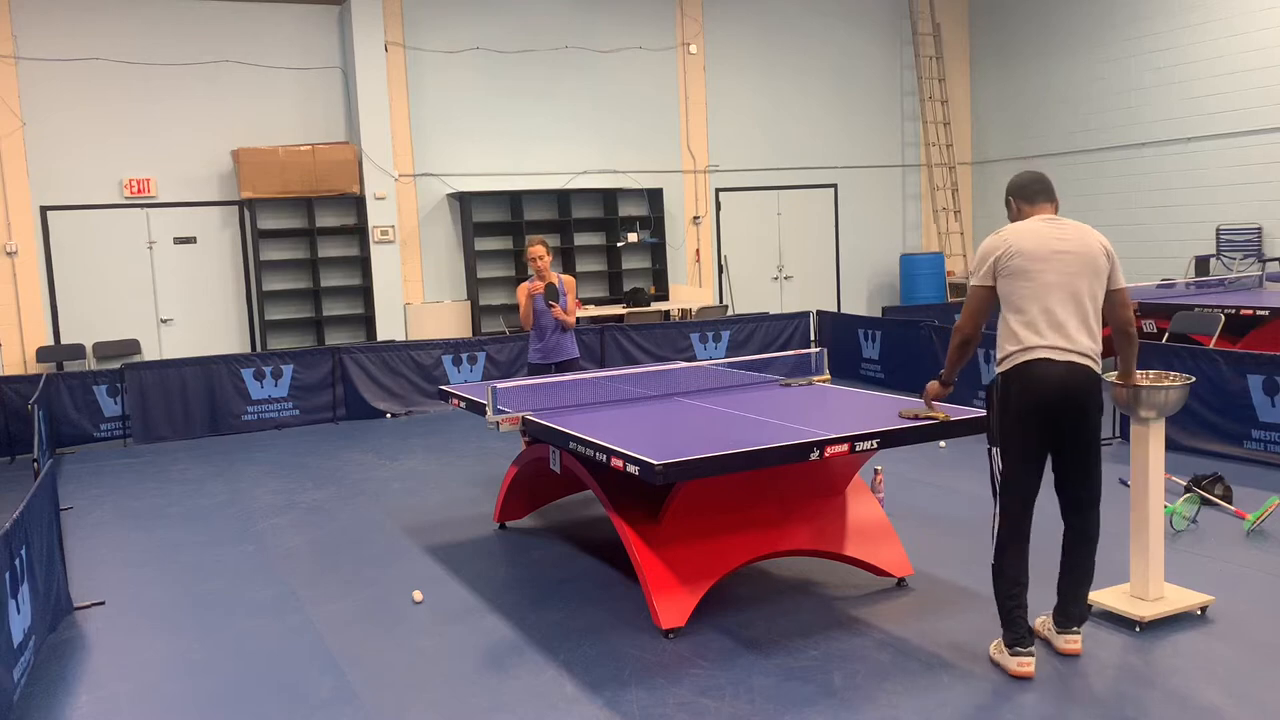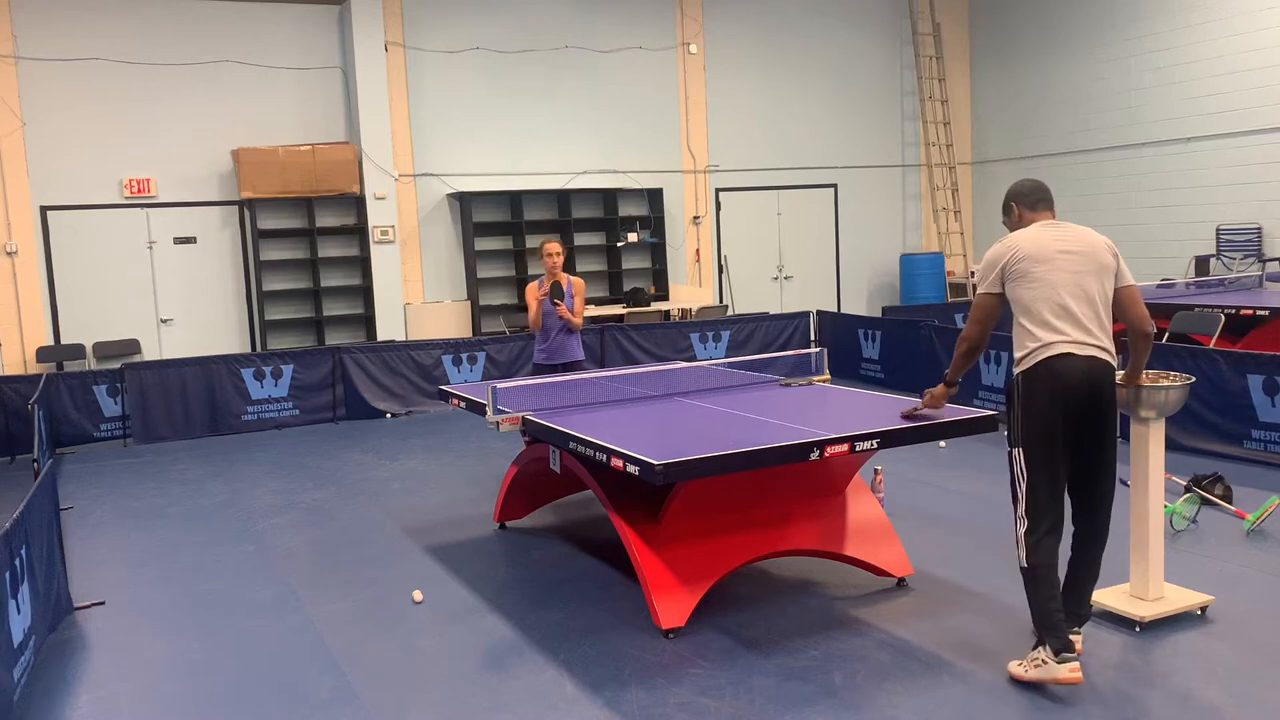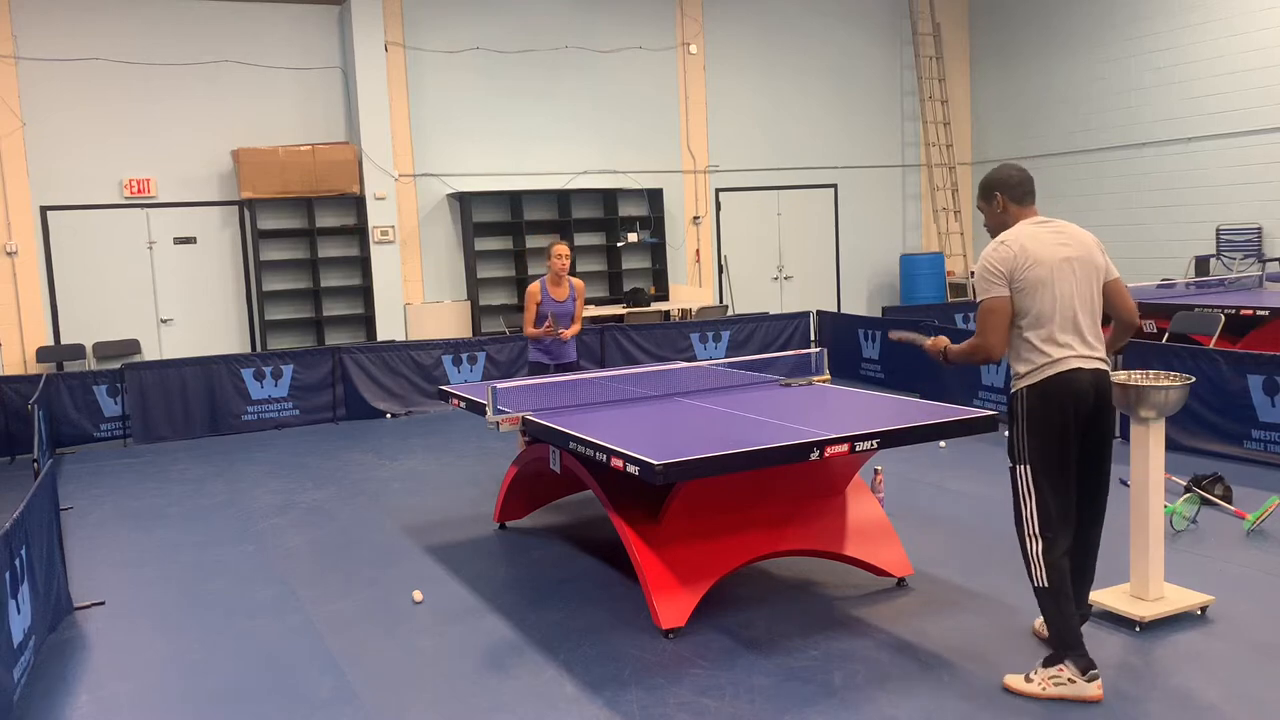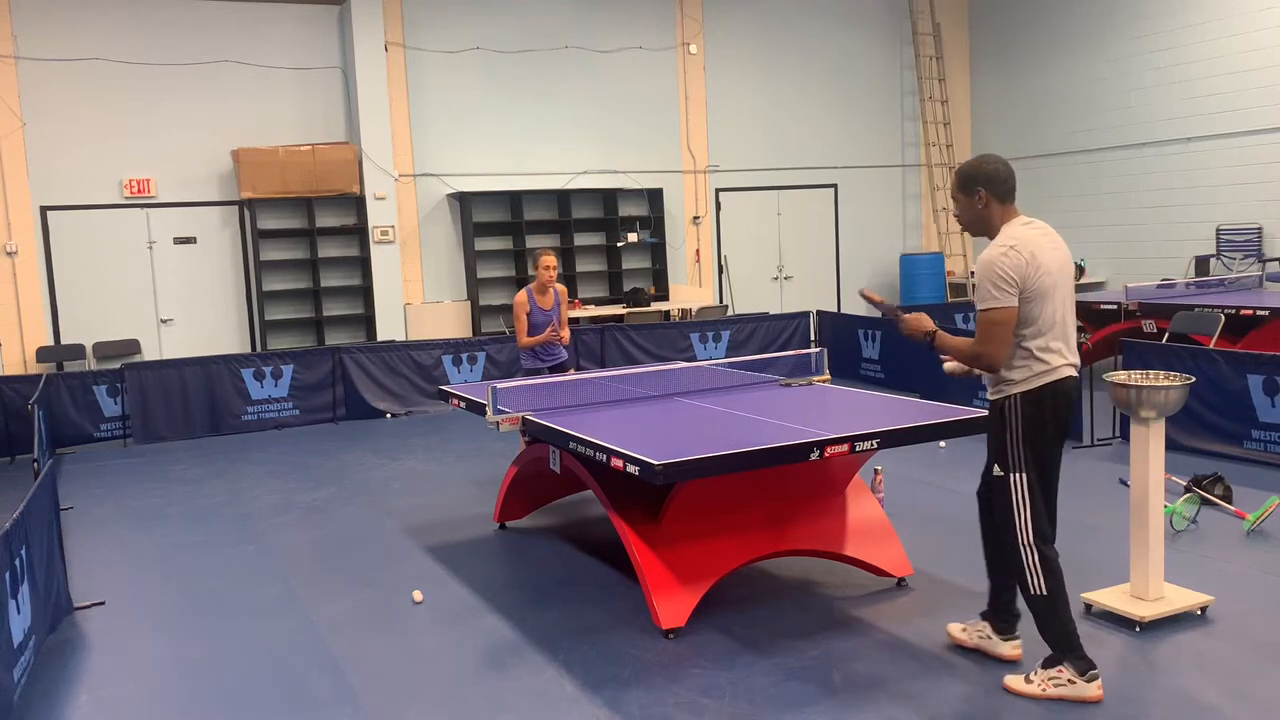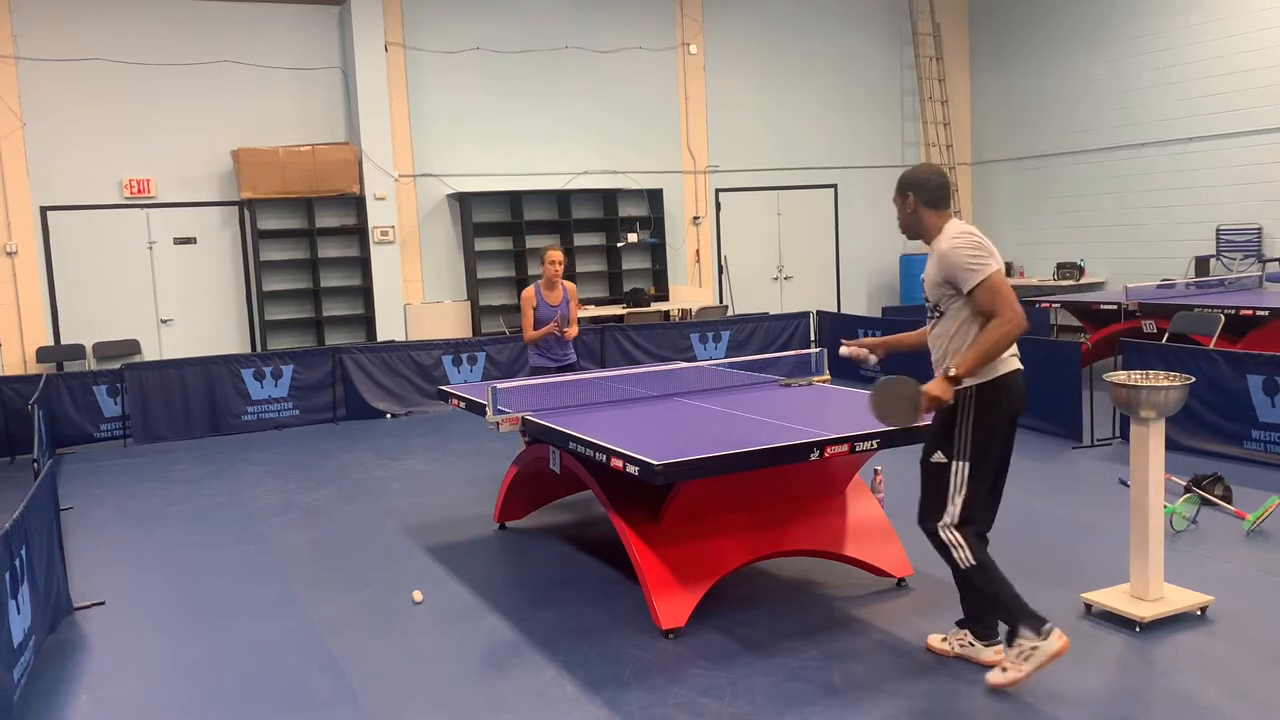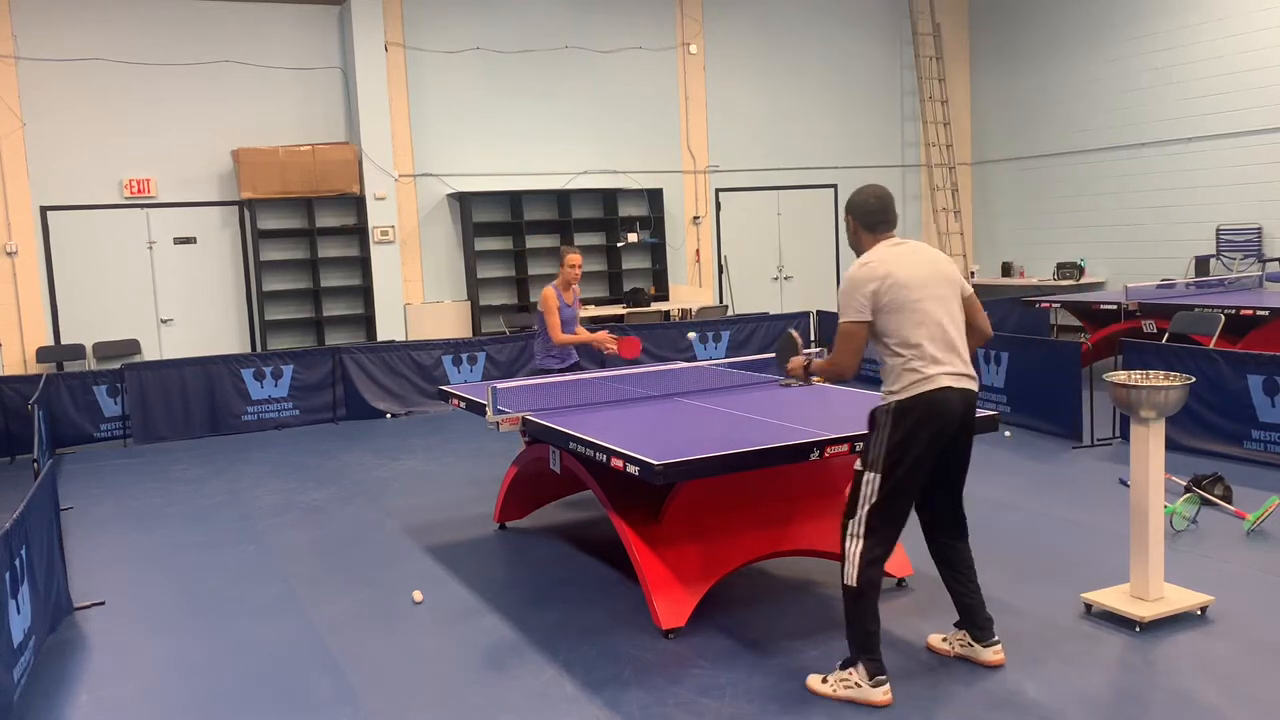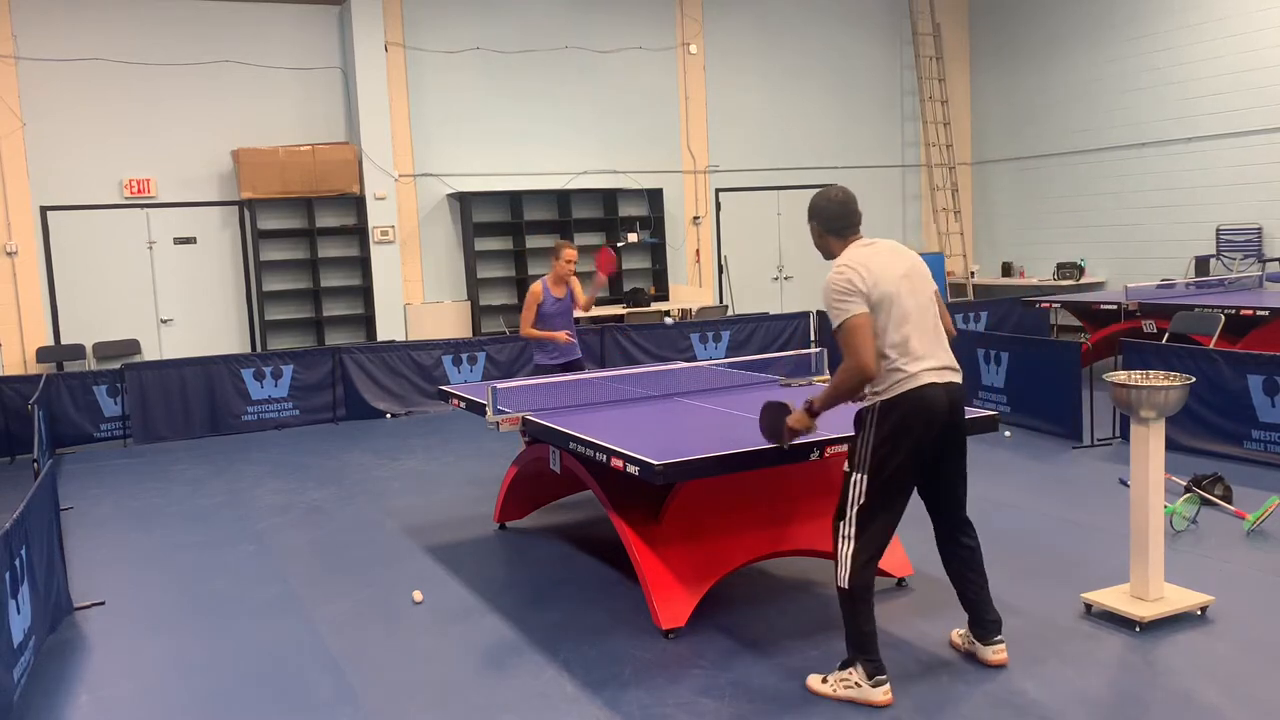
dt=0.5s
person 1, frame 1
left shoulder: (1001, 243)
right shoulder: (1097, 242)
left elbow: (968, 331)
right elbow: (1125, 327)
left wrist: (945, 379)
right wrist: (1128, 373)
left hip: (1023, 380)
right hip: (1082, 381)
left knee: (1013, 515)
right knee: (1082, 510)
left ankle: (1017, 644)
right ankle: (1068, 623)
person 1, frame 2
left shoulder: (1006, 250)
right shoulder: (1101, 244)
left elbow: (975, 339)
right elbow: (1142, 327)
left wrist: (947, 383)
right wrist: (1134, 374)
left hip: (1044, 378)
right hip: (1098, 375)
left knee: (1037, 516)
right knee: (1093, 511)
left ankle: (1056, 649)
right ankle: (1071, 621)
person 1, frame 3
left shoulder: (1000, 253)
right shoulder: (1085, 240)
left elbow: (989, 349)
right elbow: (1128, 319)
left wrist: (945, 352)
left hip: (1044, 393)
right hip: (1096, 384)
left knee: (1042, 528)
right knee: (1085, 515)
left ankle: (1074, 666)
right ankle: (1067, 618)
person 1, frame 4
left shoulder: (999, 258)
right shoulder: (1046, 236)
left elbow: (992, 358)
left wrist: (932, 335)
right wrist: (964, 349)
left hip: (1026, 400)
right hip: (1057, 386)
left knee: (1028, 533)
right knee: (997, 507)
left ankle: (1074, 667)
right ankle: (999, 625)
person 1, frame 5
left shoulder: (958, 245)
right shoulder: (948, 247)
left elbow: (1010, 322)
left wrist: (951, 377)
right wrist: (883, 344)
left hip: (982, 392)
right hip: (979, 392)
left knee: (945, 520)
right knee: (962, 516)
left ankle: (1030, 630)
right ankle: (979, 631)
person 1, frame 6
left shoulder: (863, 273)
right shoulder: (938, 258)
left elbow: (844, 368)
right elbow: (981, 331)
left wrist: (807, 367)
left hip: (911, 409)
right hip: (962, 399)
left knee: (865, 538)
right knee: (946, 523)
left ankle: (868, 673)
right ankle: (979, 635)
person 1, frame 7
left shoulder: (843, 277)
right shoulder: (905, 255)
left elbow: (862, 365)
right elbow: (945, 330)
left wrist: (812, 409)
left hip: (900, 406)
right hip: (949, 393)
left knee: (855, 538)
right knee: (953, 522)
left ankle: (866, 673)
right ankle: (987, 635)
